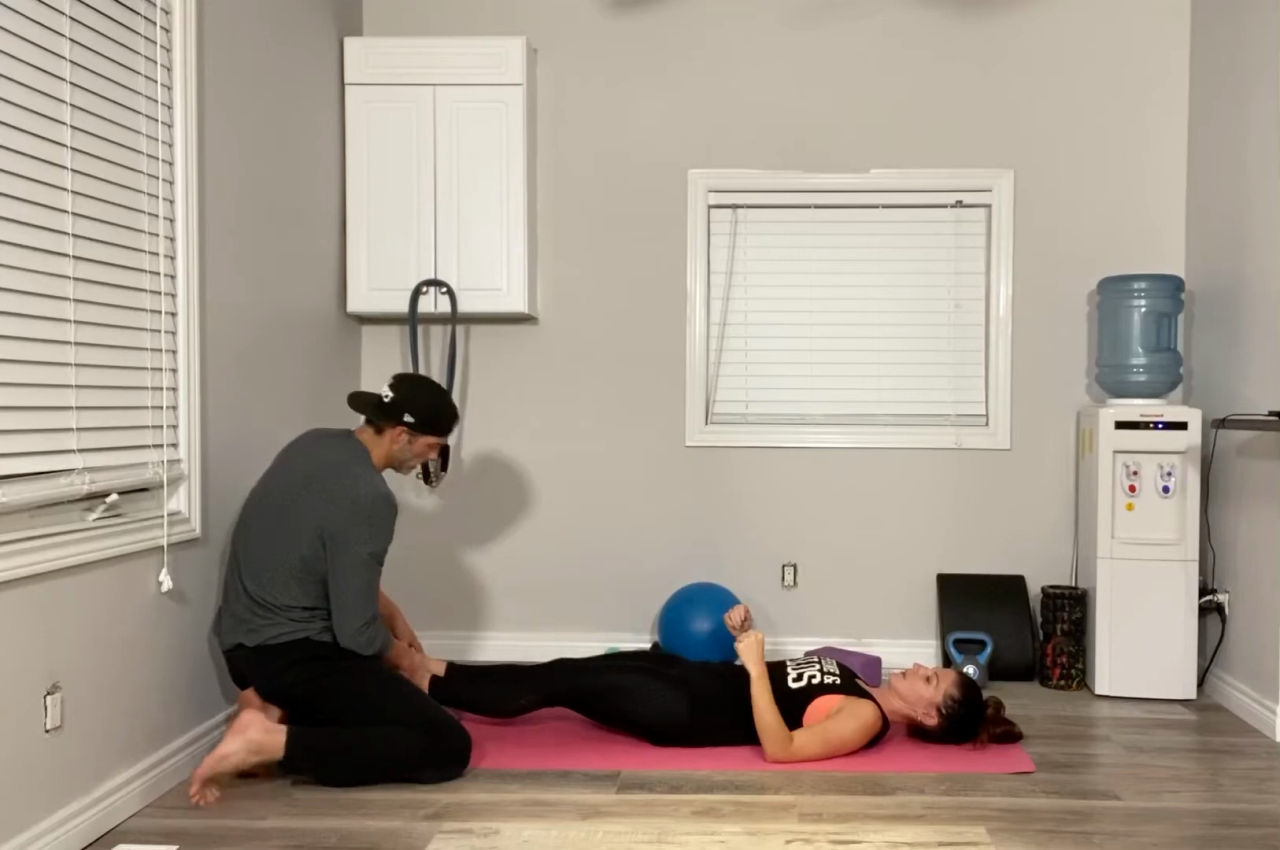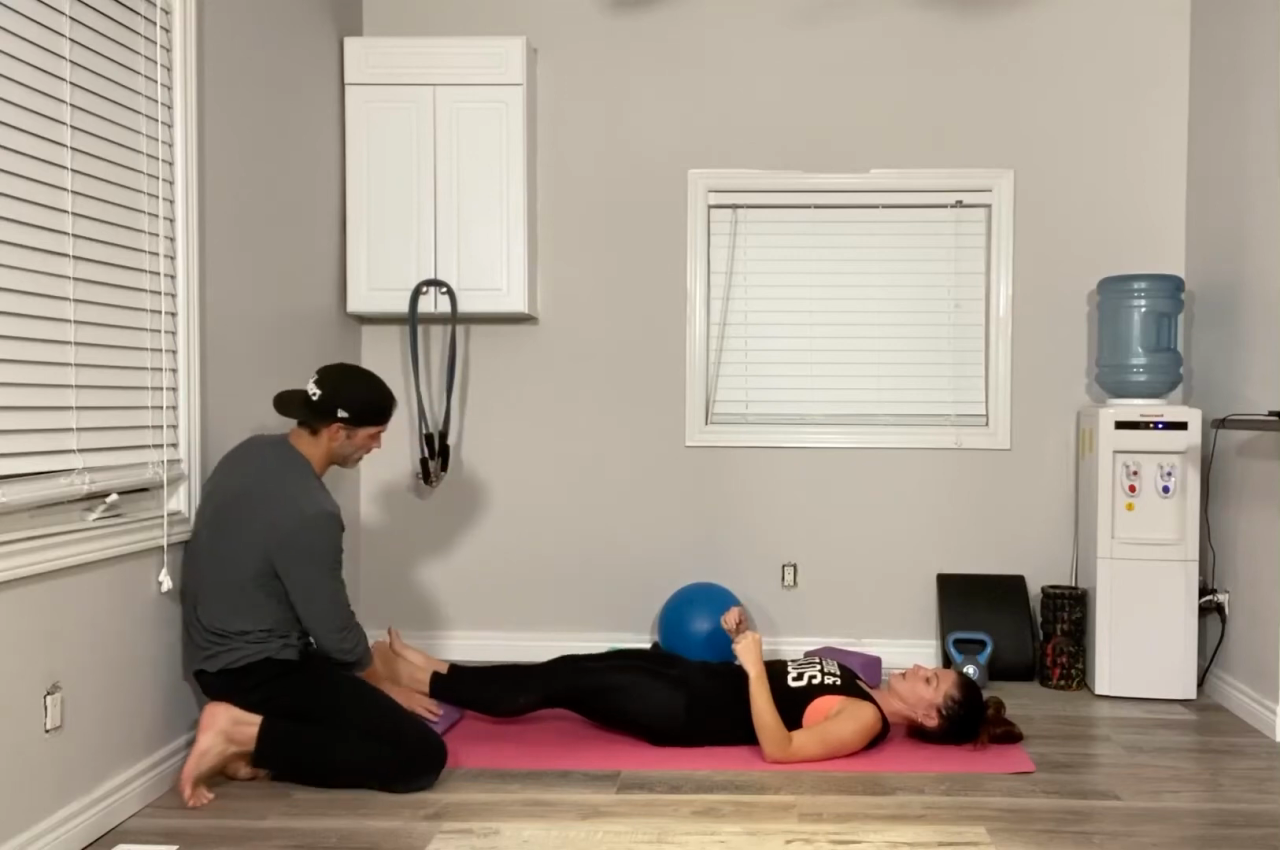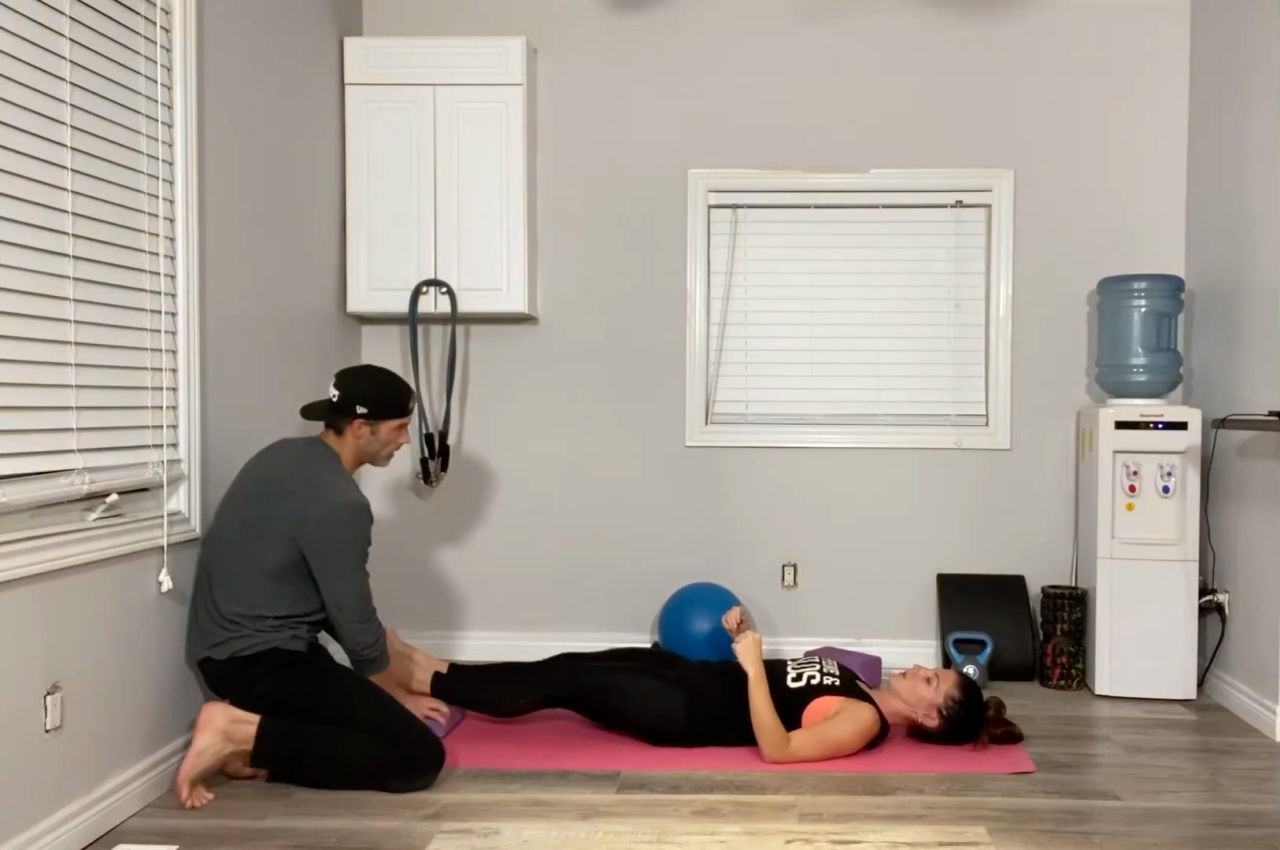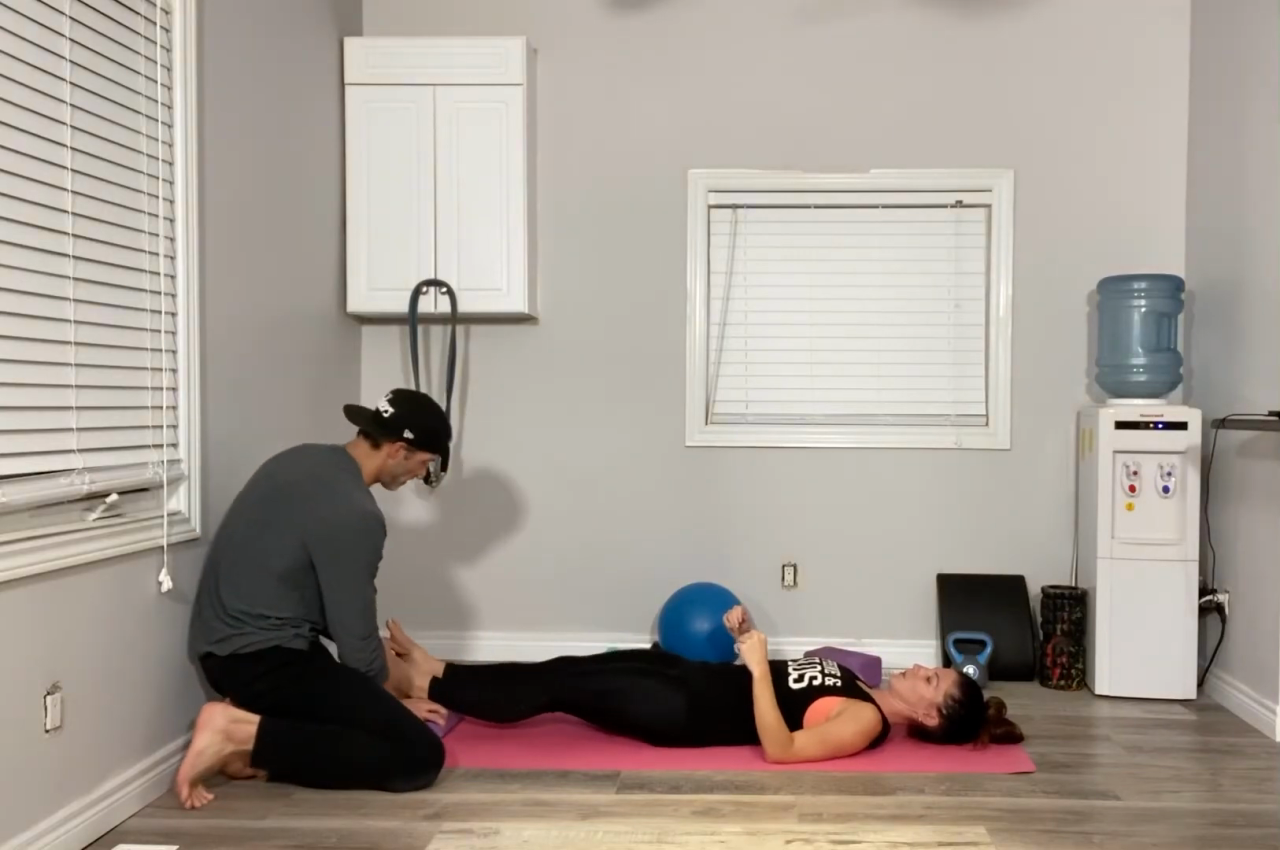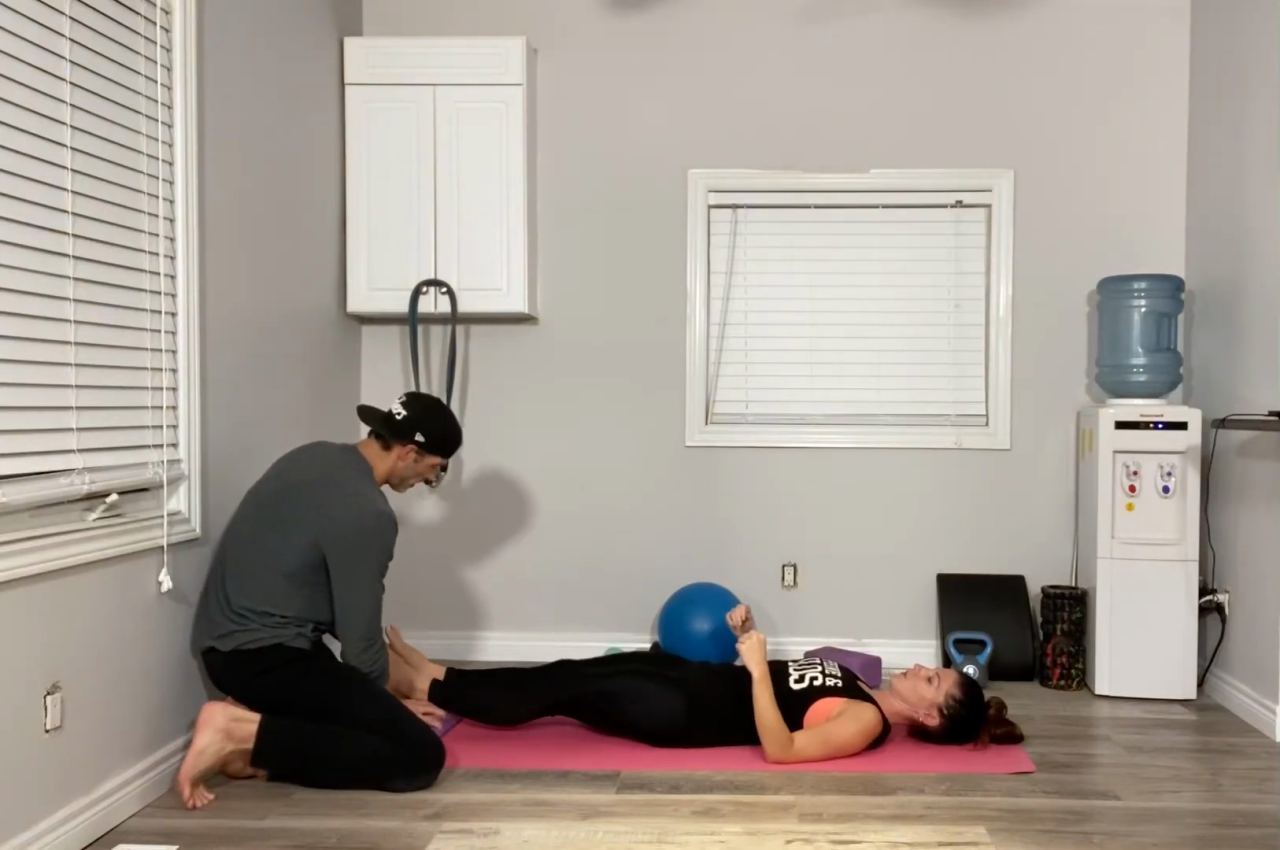
dt=0.5s
person 1, frame 1
left shoulder: (866, 719)
right shoulder: (861, 688)
left elbow: (780, 746)
left wrist: (754, 663)
right wrist: (747, 638)
left hip: (699, 714)
right hip: (707, 678)
left knee: (568, 686)
right knee: (568, 669)
left ankle: (430, 685)
right ankle: (439, 671)
person 1, frame 2
left shoulder: (866, 721)
right shoulder: (858, 692)
left elbow: (778, 747)
left wrist: (752, 666)
right wrist: (744, 638)
left hip: (698, 713)
right hip: (704, 678)
left knee: (567, 686)
right knee: (571, 667)
left ankle: (424, 682)
right ankle: (437, 670)
person 1, frame 3
left shoulder: (865, 721)
right shoulder: (862, 688)
left elbow: (777, 747)
left wrist: (752, 665)
right wrist: (747, 637)
left hip: (701, 713)
right hip: (706, 677)
left knee: (570, 684)
right knee: (571, 666)
left ankle: (430, 686)
right ankle: (437, 671)
person 1, frame 4
left shoulder: (866, 723)
right shoulder: (858, 688)
left elbow: (779, 747)
left wrist: (756, 664)
right wrist: (747, 639)
left hip: (699, 713)
right hip: (706, 678)
left knee: (571, 689)
right knee: (569, 668)
left ankle: (426, 692)
right ankle: (438, 671)
person 1, frame 5
left shoulder: (866, 723)
right shoulder: (861, 690)
left elbow: (778, 747)
left wrist: (755, 664)
right wrist: (751, 639)
left hip: (699, 715)
right hip: (706, 679)
left knee: (567, 693)
right knee: (568, 672)
left ankle: (426, 691)
right ankle: (437, 673)
person 2, frame 1
left shoulder: (314, 445)
right shoulder: (368, 497)
right elbow: (356, 631)
left wrist: (394, 617)
right wrist: (403, 659)
left hip: (244, 641)
right hip: (290, 652)
right knee: (448, 748)
left ankle: (274, 710)
right ankle: (270, 741)
person 2, frame 2
left shoulder: (254, 452)
right shoulder: (308, 514)
right elbow: (335, 633)
right wrist: (384, 687)
left hip: (223, 655)
right hip: (257, 667)
left knee: (368, 717)
right knee: (421, 755)
left ankle: (252, 734)
right ankle: (245, 733)
person 2, frame 3
left shoulder: (288, 455)
right shoulder: (338, 504)
right elbow: (356, 626)
left wrist: (396, 655)
right wrist: (398, 696)
left hip: (226, 648)
right hip: (260, 658)
left knee: (363, 719)
right knee: (419, 756)
left ankle: (249, 718)
right ankle: (242, 735)
person 2, frame 4
left shoulder: (306, 460)
right shoulder: (354, 514)
right elbow: (356, 643)
left wrist: (396, 673)
right wrist: (392, 700)
left hip: (225, 643)
right hip: (260, 656)
left knee: (365, 717)
right knee: (419, 756)
left ankle: (250, 719)
right ankle: (242, 735)
person 2, frame 5
left shoulder: (315, 458)
right shoulder: (367, 514)
right elbow: (360, 646)
right wrist: (393, 698)
left hip: (227, 642)
right hip: (262, 653)
left knee: (366, 718)
right knee: (420, 757)
left ankle: (253, 717)
right ankle: (244, 734)
